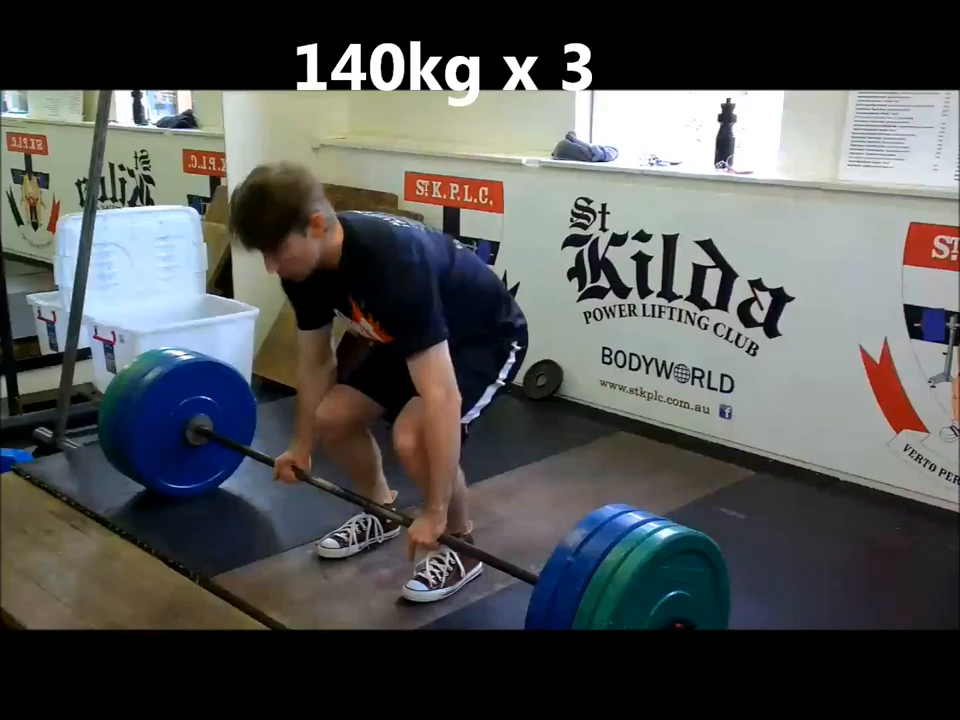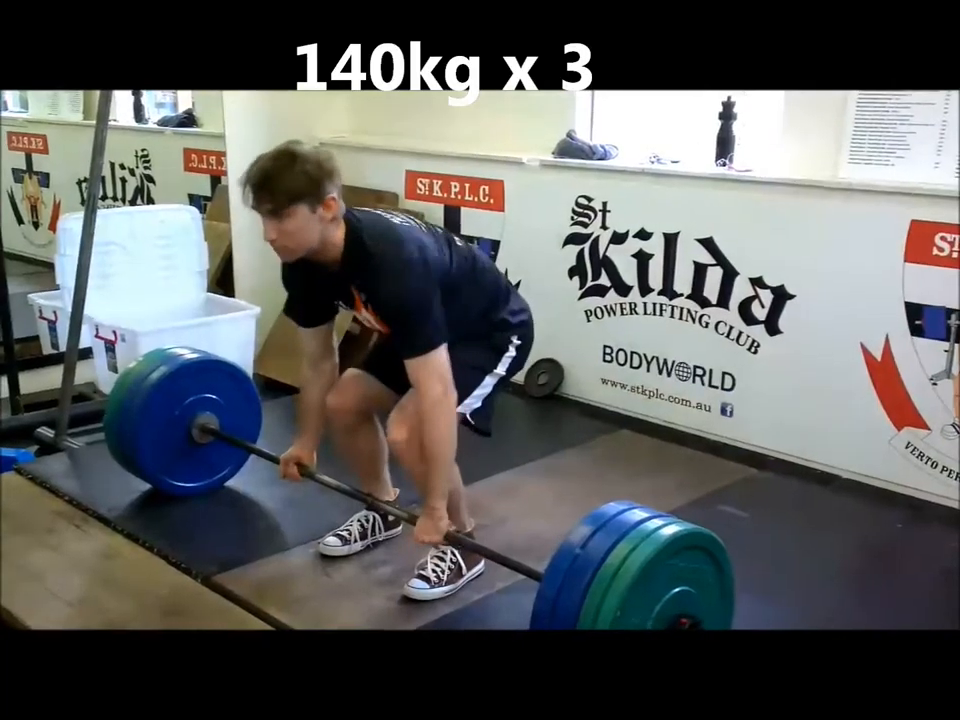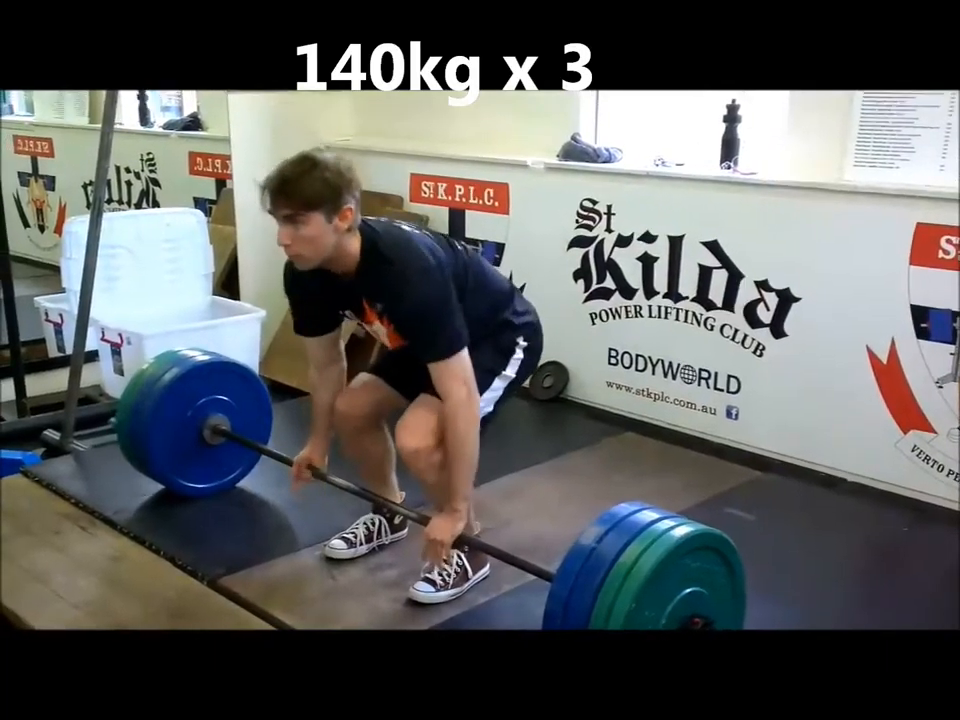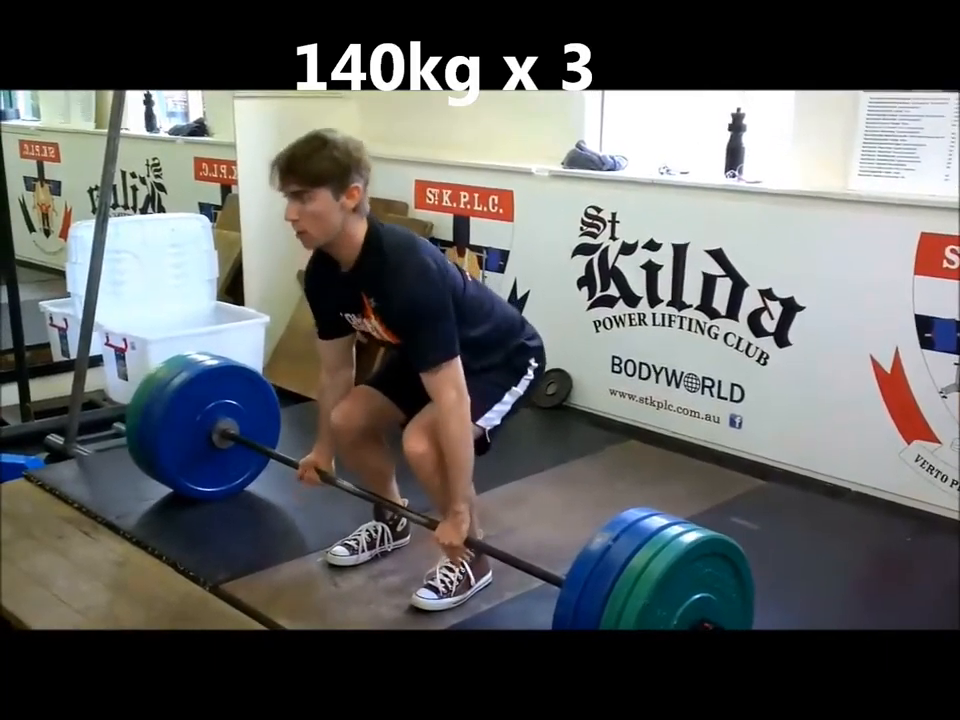
dt=0.3s
person 1, frame 1
left shoulder: (393, 265)
right shoulder: (302, 269)
left elbow: (441, 396)
right elbow: (315, 360)
left wrist: (434, 512)
right wrist: (301, 445)
left hip: (488, 336)
right hip: (408, 336)
left knee: (412, 437)
right knee: (332, 418)
left ankle: (460, 547)
right ankle: (380, 512)
person 1, frame 2
left shoulder: (393, 263)
right shoulder: (302, 263)
left elbow: (438, 394)
right elbow: (317, 358)
left wrist: (434, 511)
right wrist: (305, 441)
left hip: (494, 330)
right hip: (419, 327)
left knee: (406, 431)
right knee: (342, 404)
left ankle: (461, 544)
right ankle: (381, 510)
person 1, frame 3
left shoulder: (410, 272)
right shoulder: (306, 275)
left elbow: (462, 396)
right elbow: (325, 363)
left wrist: (454, 511)
right wrist: (317, 443)
left hip: (499, 333)
right hip: (427, 337)
left knee: (417, 436)
right knee: (352, 410)
left ankle: (468, 550)
right ankle: (389, 515)
person 1, frame 4
left shoulder: (409, 273)
right shoulder: (323, 272)
left elbow: (452, 399)
right elbow: (335, 366)
left wrist: (457, 514)
right wrist: (323, 448)
left hip: (505, 356)
right hip: (426, 349)
left knee: (423, 443)
right knee: (349, 422)
left ankle: (471, 559)
right ankle: (391, 521)
